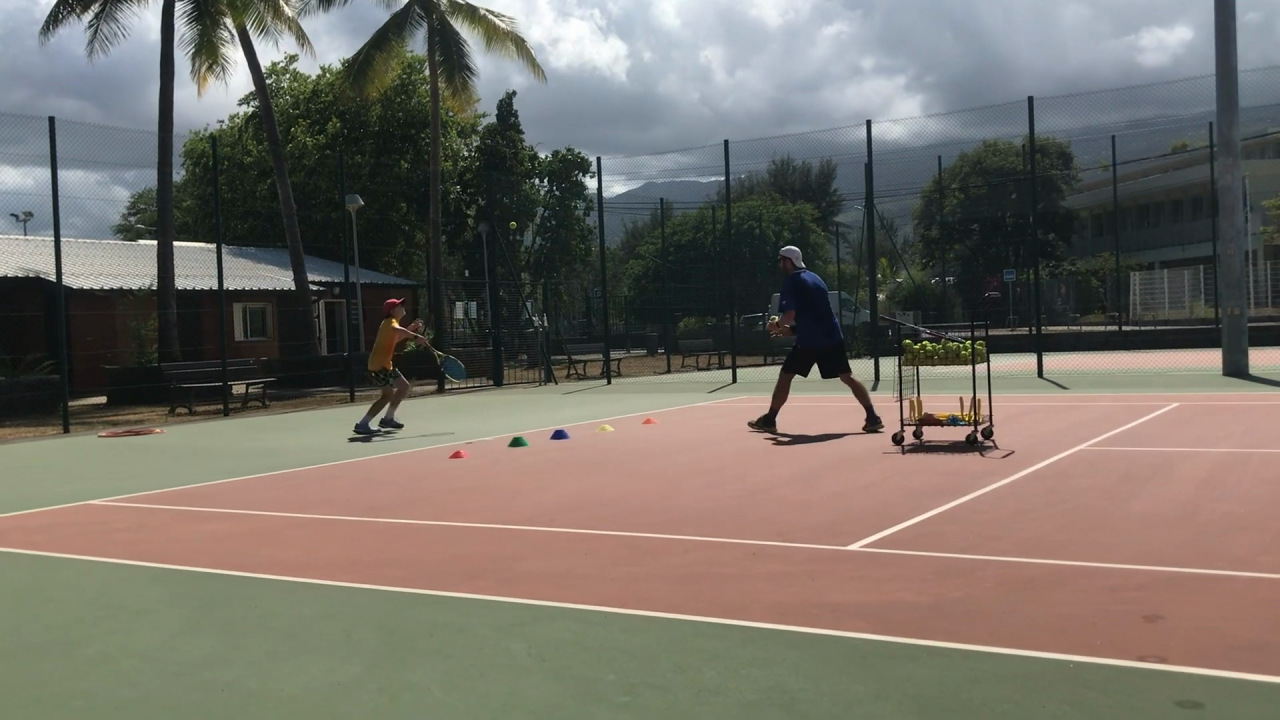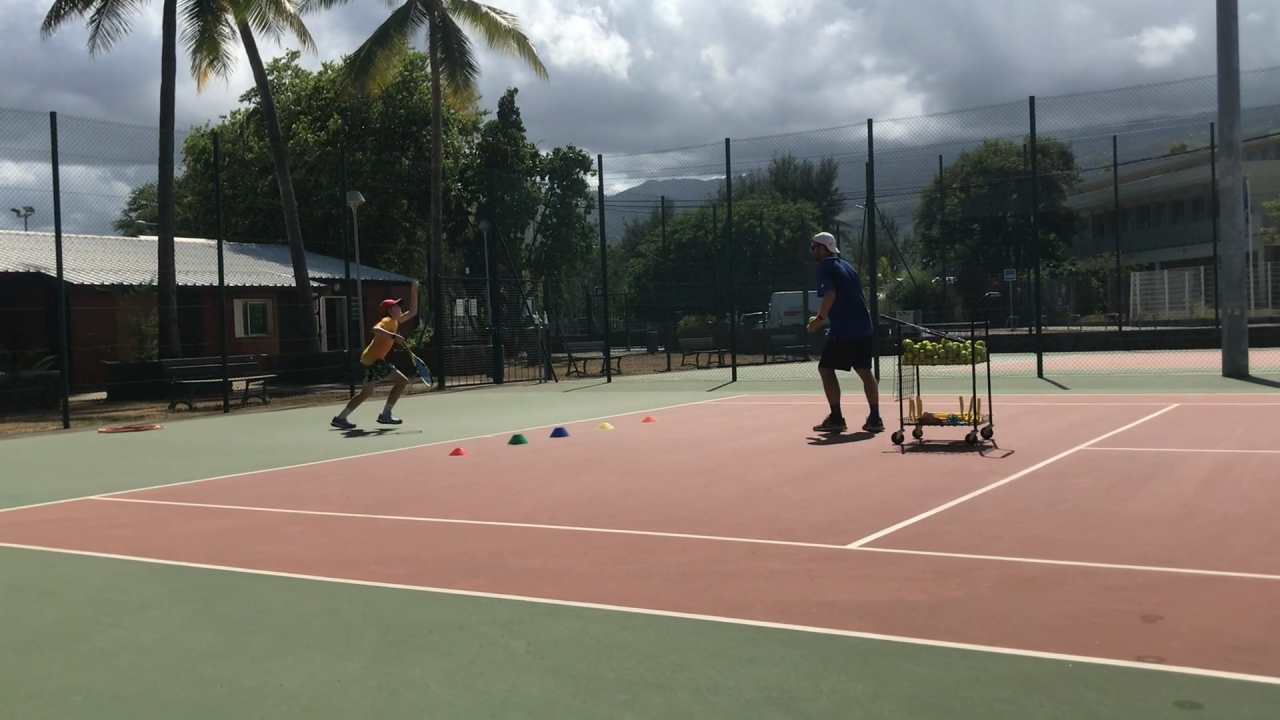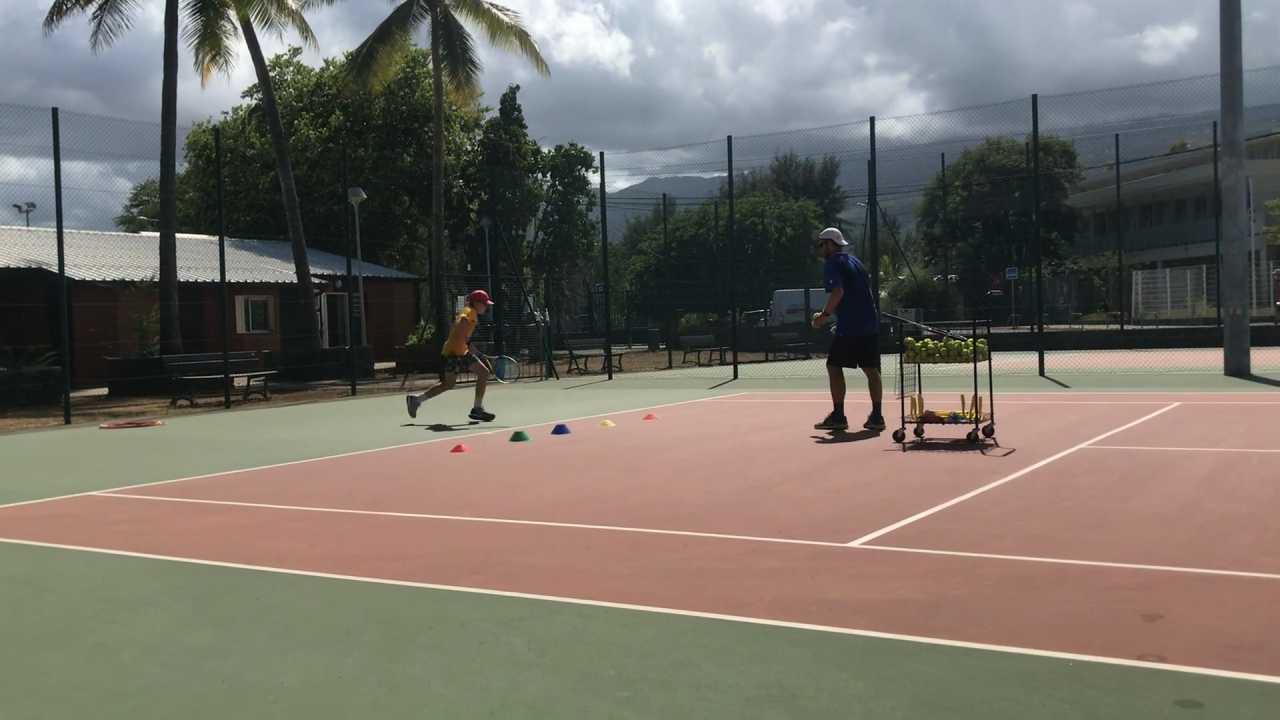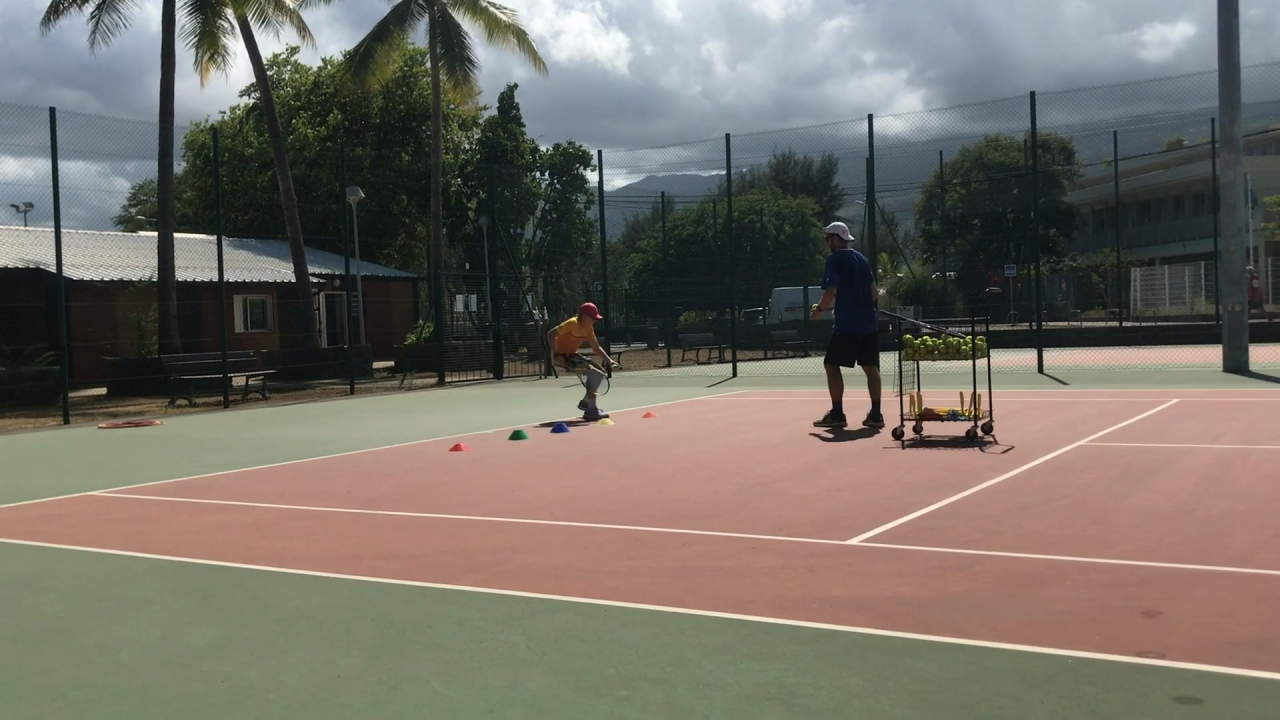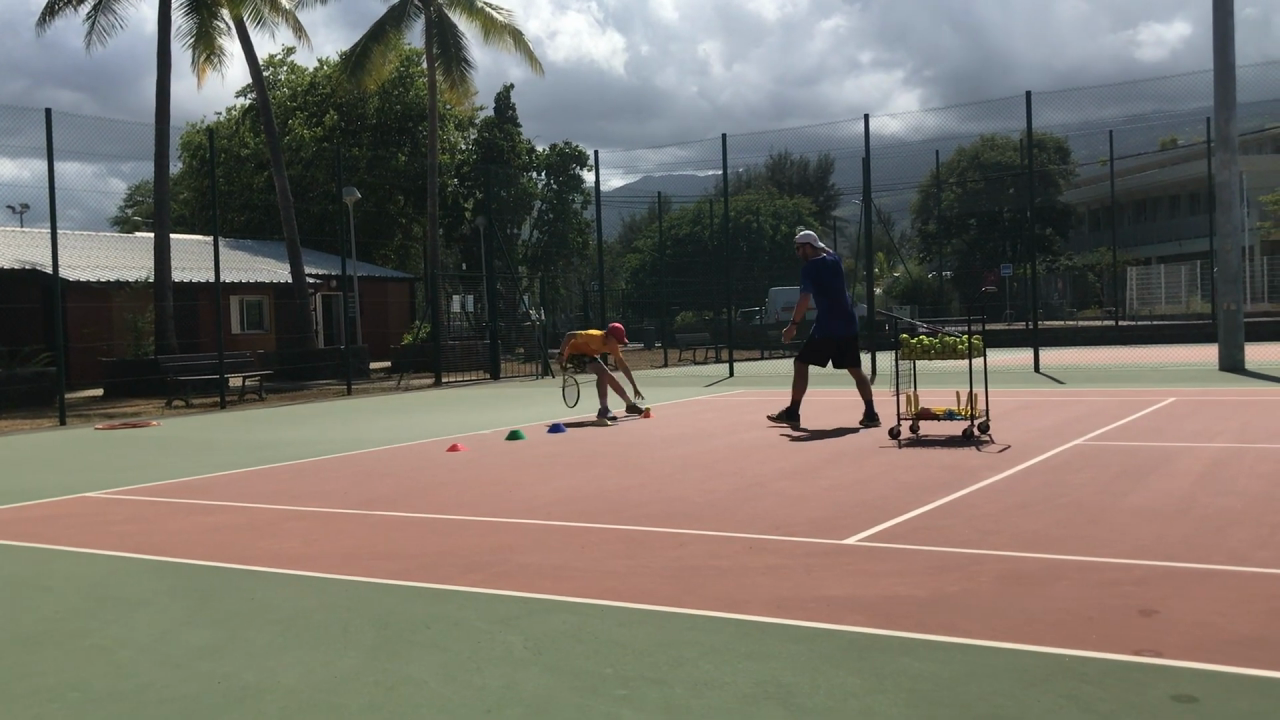
dt=0.5s
person 1, frame 1
left shoulder: (791, 282)
right shoulder: (815, 278)
left elbow: (789, 315)
left wrist: (777, 325)
right wrist: (792, 329)
left hip: (810, 340)
right hip: (833, 335)
left knee: (785, 375)
right knee: (847, 377)
left ankle: (769, 419)
right ankle: (872, 417)
person 1, frame 2
left shoulder: (823, 267)
right shoulder: (847, 266)
left elbow: (830, 295)
left wrist: (819, 318)
left hip: (843, 330)
right hip: (864, 327)
left knee: (826, 369)
right knee: (865, 371)
left ankle: (836, 418)
right ankle: (875, 419)
person 1, frame 3
left shoulder: (833, 263)
right shoulder: (855, 262)
left elbow: (838, 291)
left wrist: (825, 314)
left hip: (850, 326)
right hip: (870, 324)
left knee: (834, 367)
right knee: (871, 369)
left ankle: (838, 417)
right ankle: (877, 416)
person 1, frame 4
left shoulder: (834, 260)
right shoulder: (862, 259)
left elbow: (831, 291)
right elbow: (874, 291)
left wrist: (819, 309)
left hip: (847, 325)
right hip: (869, 322)
left knee: (832, 365)
right knee: (870, 367)
left ankle: (837, 414)
right ankle: (876, 414)
person 1, frame 5
left shoulder: (809, 268)
right shoulder: (834, 259)
left elbow: (805, 298)
left wrist: (793, 324)
left hip: (826, 327)
right hip: (849, 325)
left knee: (800, 364)
right knee: (855, 369)
left ankle: (792, 413)
right ankle: (870, 413)
